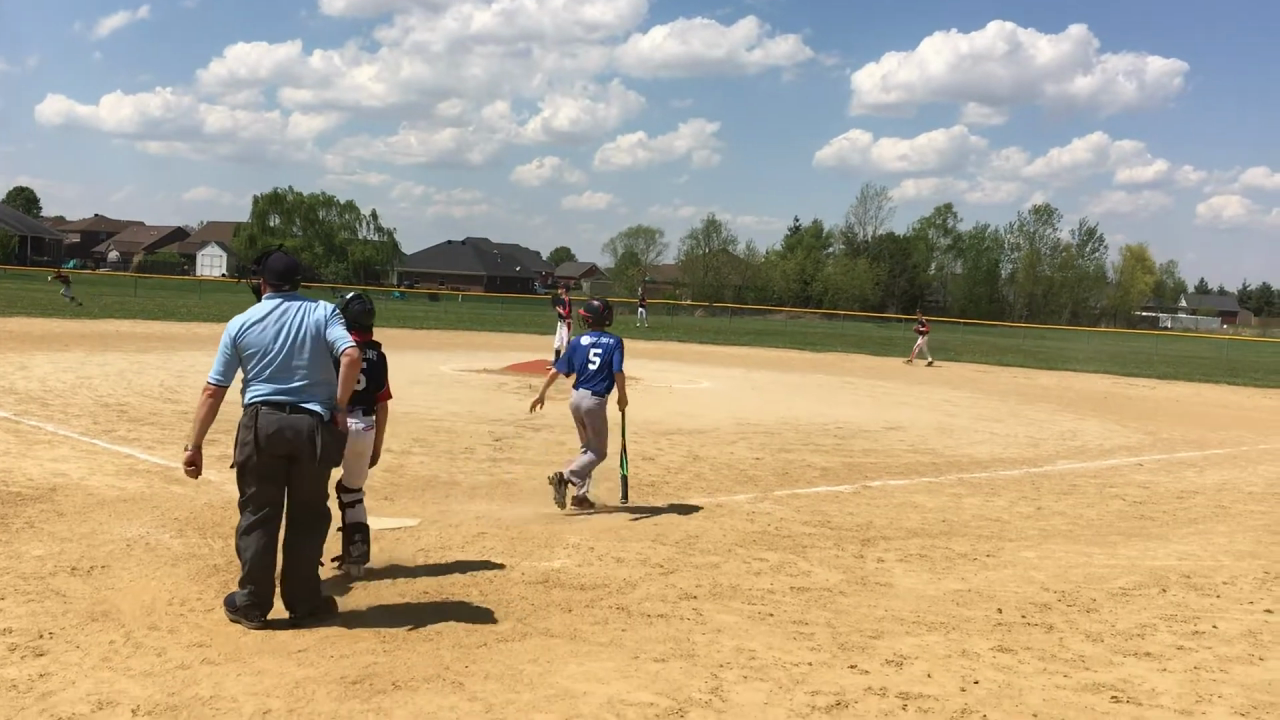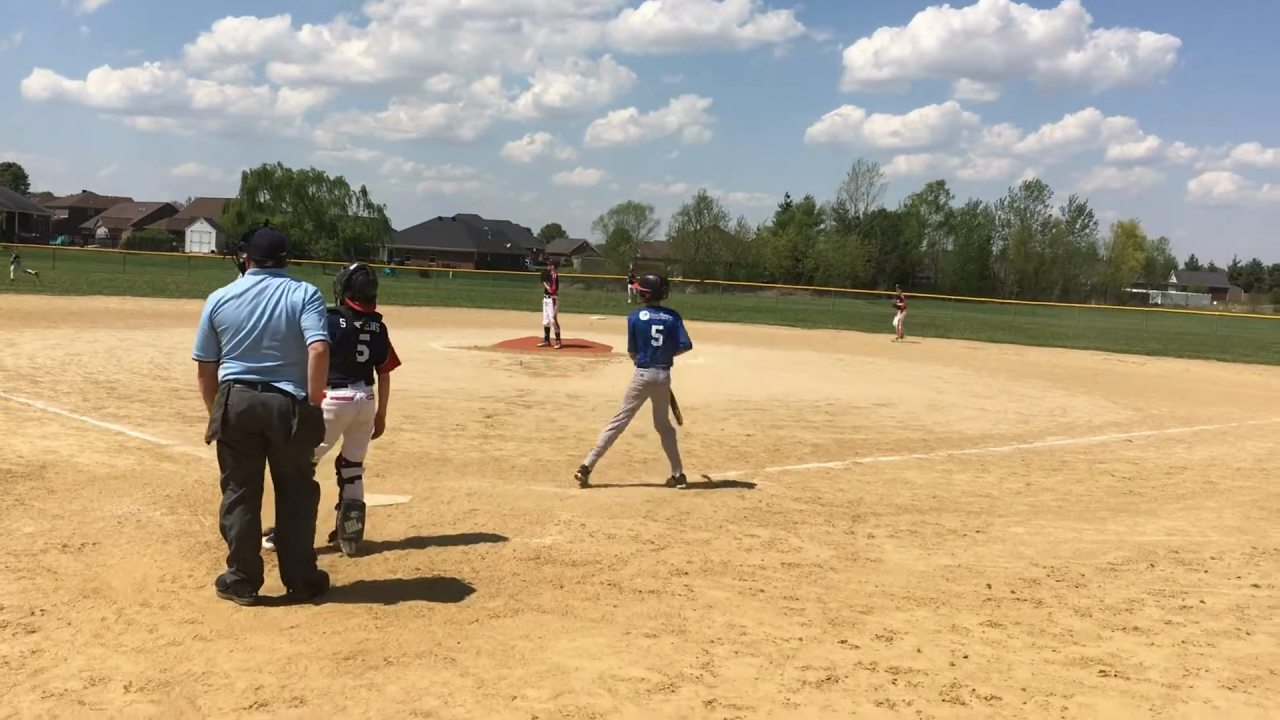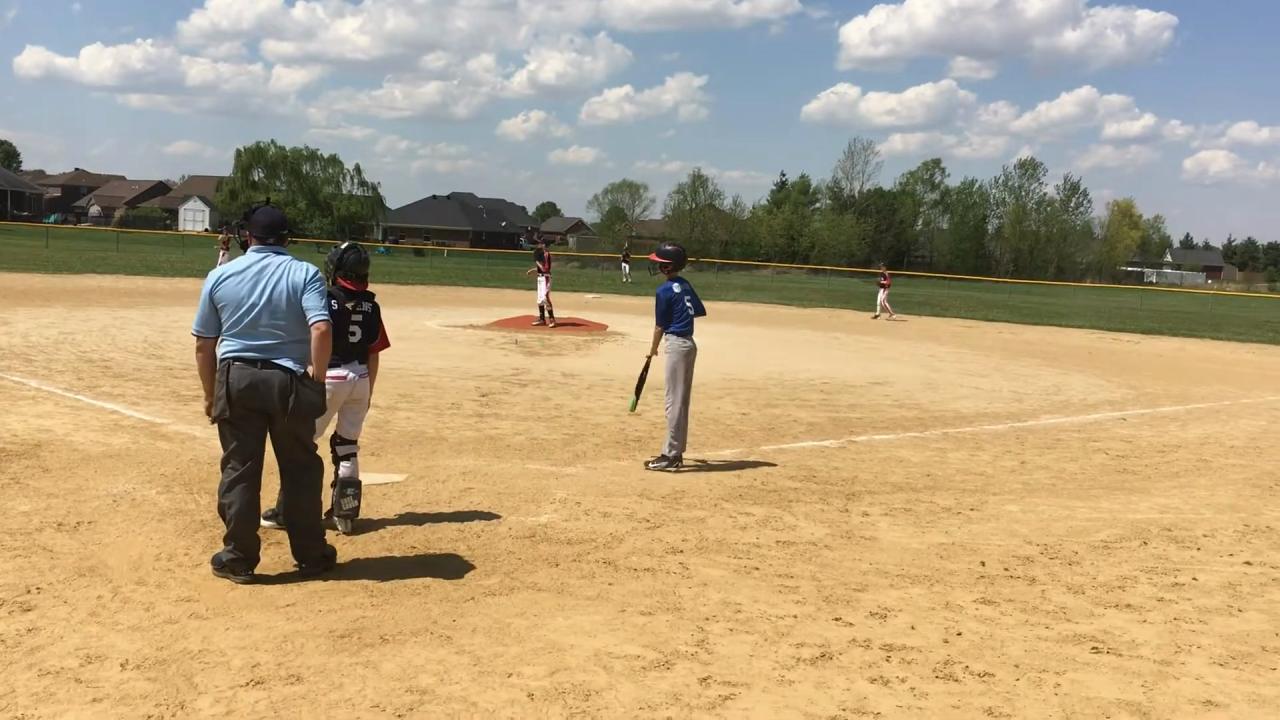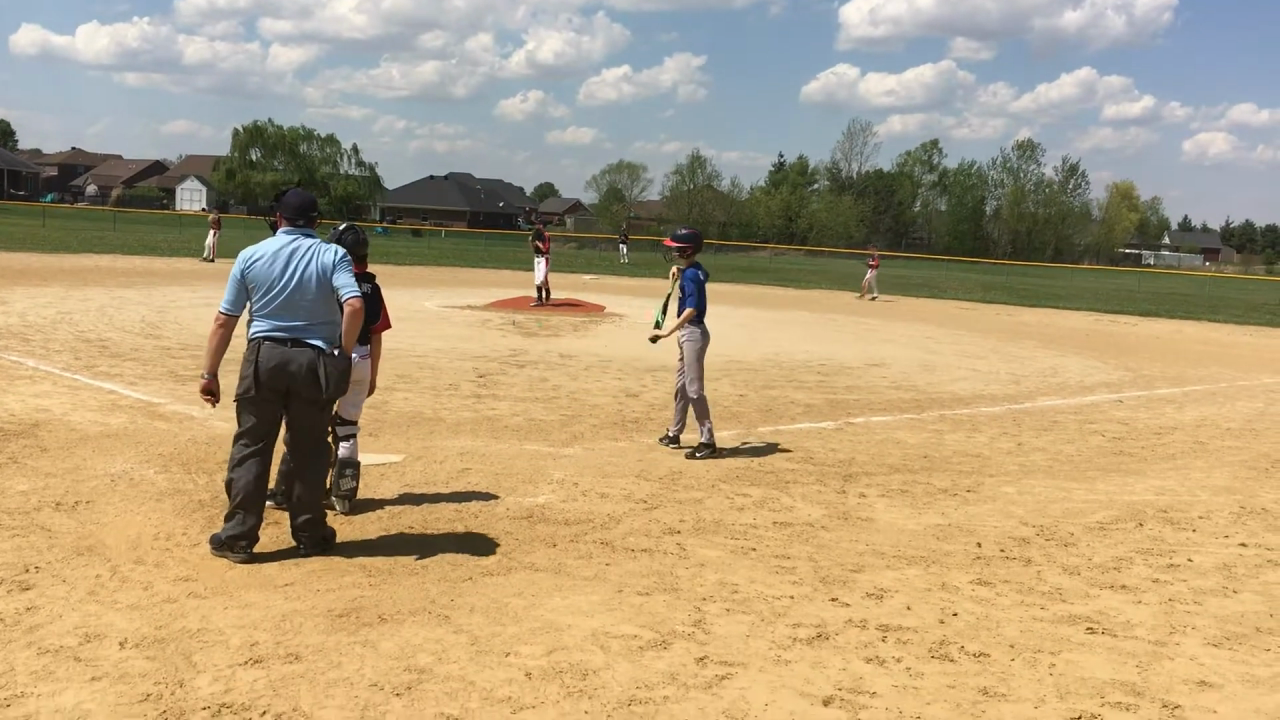
dt=0.4s
person 1, frame 1
left shoulder: (241, 323)
right shoulder: (324, 312)
left elbow: (214, 391)
right elbow: (351, 357)
left wrist: (195, 445)
right wrist: (339, 408)
left hip: (261, 425)
right hip: (312, 425)
left knee: (259, 516)
right knee: (310, 516)
left ankle: (253, 605)
right ankle: (304, 602)
person 1, frame 2
left shoulder: (220, 299)
right shoulder: (305, 294)
left elbow: (205, 367)
right elbow: (318, 349)
left wrist: (217, 411)
right wrist: (313, 402)
left hip: (236, 402)
right hip: (288, 404)
left knee: (240, 493)
right knee: (298, 493)
left ankle: (243, 581)
right ankle: (301, 579)
person 1, frame 3
left shoulder: (220, 276)
right shoulder: (304, 273)
left elbow: (204, 345)
right elbow: (321, 329)
left wrist: (211, 395)
right wrist: (317, 376)
left hip: (236, 378)
right hip: (288, 381)
left knee: (239, 470)
right knee: (301, 468)
left ankle: (238, 559)
right ankle: (311, 554)
person 1, frame 4
left shoulder: (251, 256)
right shoulder: (333, 255)
left elbow: (224, 321)
right elbow: (354, 307)
left wrist: (210, 373)
right wrist: (344, 353)
left hip: (264, 357)
right hip: (313, 361)
left knee: (250, 448)
right knee: (310, 449)
left ankle: (239, 536)
right ankle: (308, 534)
person 2, frame 1
right shoulder: (377, 355)
right elbow: (382, 404)
right wrist: (378, 442)
right hip: (364, 429)
right knee: (353, 493)
right ankle: (355, 558)
person 2, frame 2
left shoulder: (329, 321)
right shoulder: (378, 327)
right elbow: (384, 375)
right wrist: (381, 414)
left hip: (334, 399)
right hip: (365, 400)
right knee: (352, 469)
right ankle: (349, 536)
person 2, frame 3
left shoulder: (322, 301)
right shoulder: (371, 307)
right elbow: (373, 354)
right wrist: (368, 391)
left hip: (328, 379)
right hip: (359, 379)
right knee: (347, 447)
left ankle: (286, 512)
right ankle: (344, 513)
person 2, frame 4
right shoulder: (371, 287)
right elbow: (376, 336)
right wrist: (372, 375)
right hip: (360, 361)
right knee: (348, 428)
left ankle: (285, 493)
right ankle: (343, 494)
person 3, frame 1
left shoulder: (578, 341)
right shoulder: (614, 341)
left elbow: (557, 370)
right elbow: (618, 372)
left wrist: (541, 394)
right wrist: (623, 397)
left hip: (576, 398)
right hip: (595, 401)
left knee: (588, 448)
right knee: (598, 452)
left ankle: (580, 495)
right ankle: (564, 477)
person 3, frame 2
left shoulder: (635, 317)
right shoulder: (673, 316)
left elbow: (632, 352)
right elbow: (686, 345)
right wrist: (667, 354)
left hip: (643, 375)
right hip: (663, 376)
left knee: (617, 424)
right knee: (663, 425)
left ankle: (588, 467)
right ankle: (678, 475)
person 3, frame 3
left shoulder: (664, 290)
right shoulder: (685, 286)
left elbow: (660, 326)
right elbow: (699, 312)
left wrist: (652, 350)
left hip: (676, 346)
right hip: (689, 344)
left knee: (673, 401)
right knee: (680, 399)
left ankle: (671, 455)
right ankle: (675, 453)
person 3, frame 4
left shoulder: (690, 275)
right shoulder: (694, 269)
left elbow: (692, 309)
left wrist: (668, 331)
right wrist: (679, 269)
left hip: (693, 332)
right hip: (687, 333)
left knee: (693, 388)
right knee: (682, 385)
left ankle: (708, 442)
right ankle: (674, 433)
